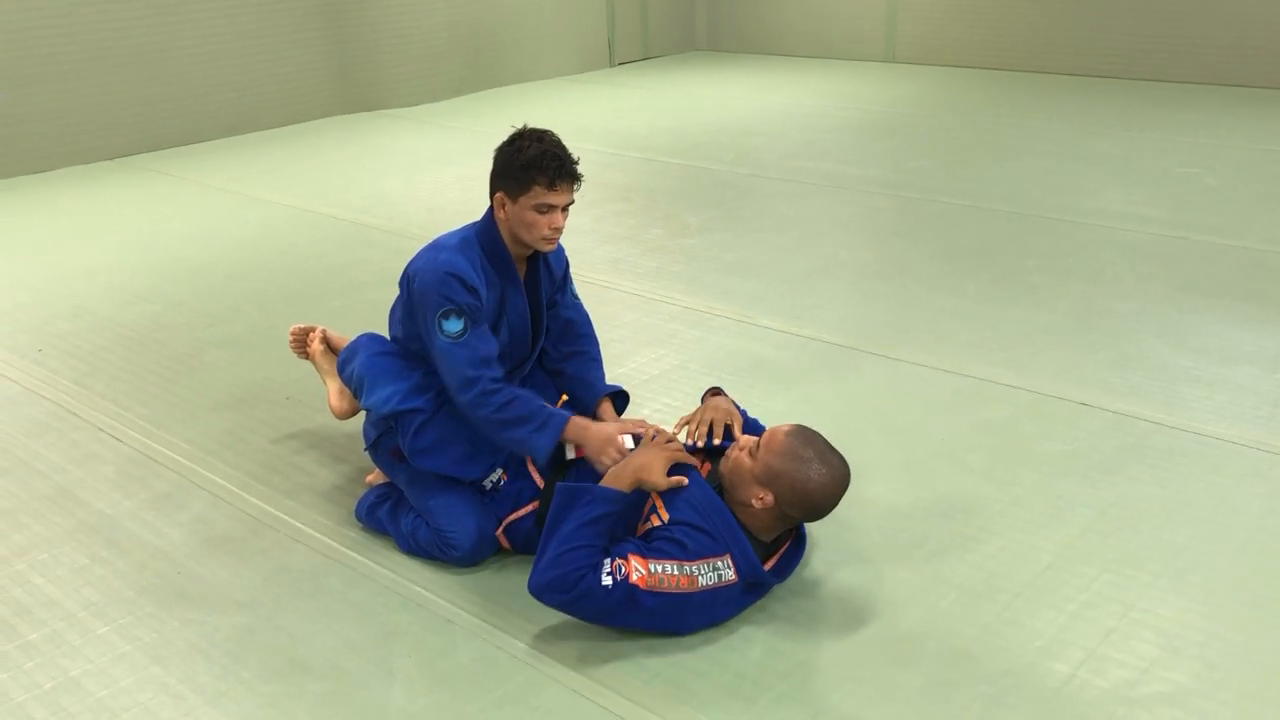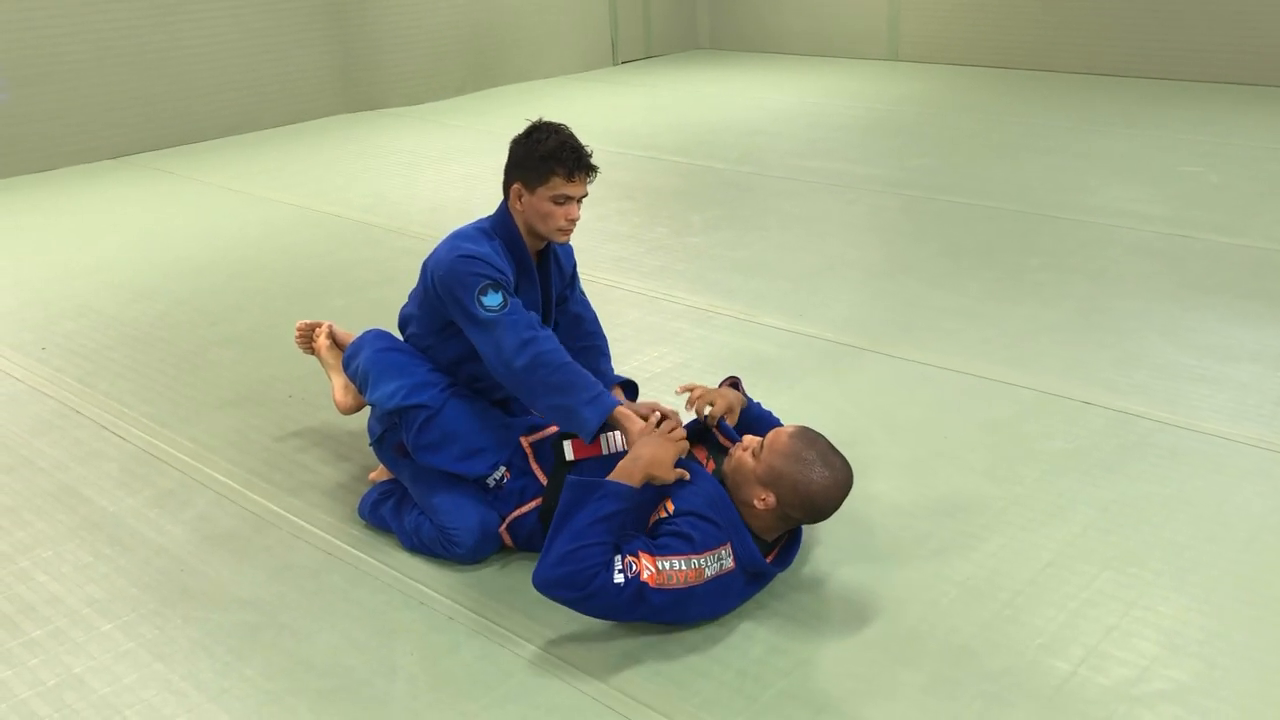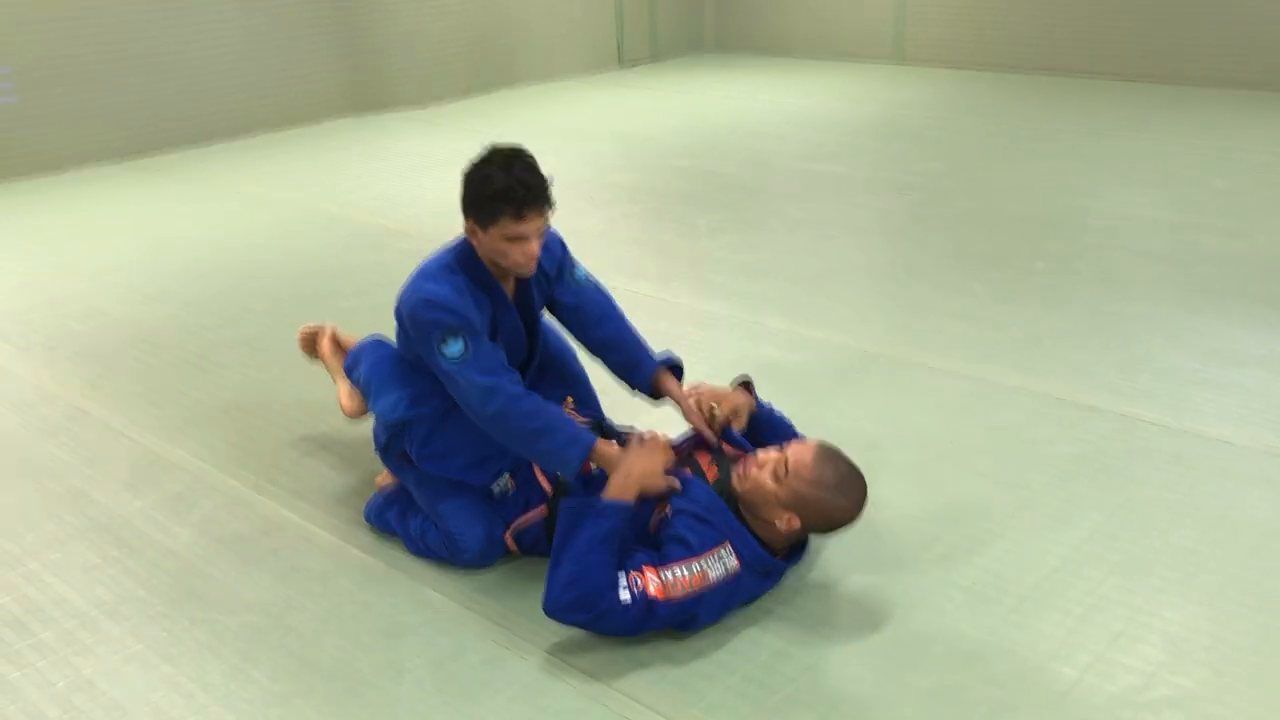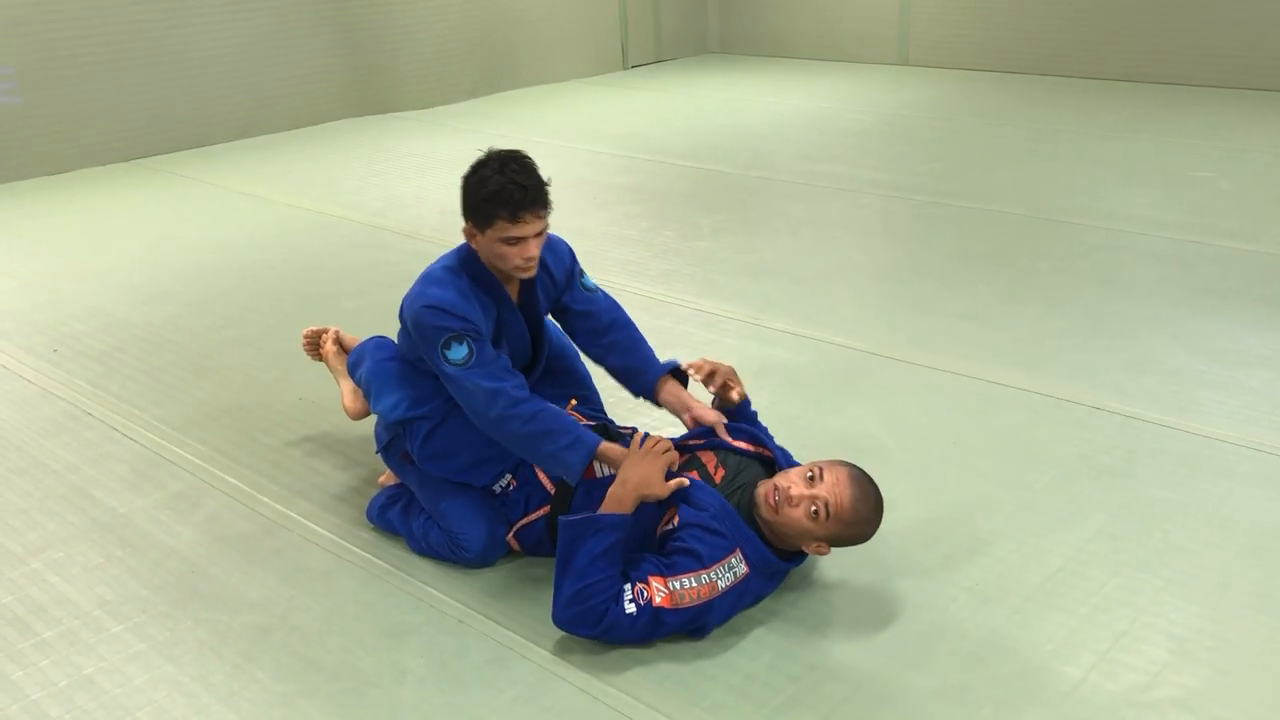
dt=0.5s
person 1, frame 1
left shoulder: (696, 558)
right shoulder: (772, 521)
left elbow: (560, 582)
right elbow: (748, 444)
left wrist: (620, 478)
right wrist: (723, 404)
left hip: (523, 492)
left ankle: (357, 365)
person 1, frame 2
left shoulder: (705, 554)
right shoulder: (775, 517)
left elbow: (569, 577)
right elbow: (768, 435)
left wrist: (633, 470)
right wrist: (734, 399)
left hip: (521, 486)
left knee: (412, 400)
left ankle: (357, 359)
person 1, frame 3
left shoulder: (710, 558)
right shoulder: (775, 460)
left elbow: (578, 600)
right elbow: (778, 431)
left wrist: (623, 485)
right wrist: (745, 402)
left hip: (530, 492)
left ankle: (364, 363)
right ankle: (366, 368)
person 1, frame 4
left shoulder: (721, 563)
right shoulder: (771, 465)
left elbow: (587, 611)
right elbow: (745, 434)
left wrist: (623, 494)
right wrist: (734, 394)
left hip: (531, 494)
right hip: (584, 434)
right ankle: (367, 368)
person 2, frame 1
left shoulder: (545, 256)
right shoulder: (447, 273)
left elbow: (573, 346)
right elbow: (479, 390)
left wrist: (605, 416)
right wrist: (579, 431)
right hip: (428, 416)
right knee: (466, 538)
person 2, frame 2
left shoulder: (555, 252)
right shoulder: (466, 262)
left elbow: (579, 335)
right elbow: (527, 358)
left wrist: (618, 402)
right wrist: (620, 418)
left hip: (502, 396)
person 2, frame 3
left shoulder: (543, 249)
right shoulder: (433, 300)
left elbow: (599, 322)
right elbow: (501, 404)
left wrist: (676, 391)
right wrist: (606, 456)
right hip: (438, 424)
right knee: (475, 545)
right ankle: (413, 481)
person 2, frame 4
left shoulder: (550, 256)
right shoulder: (437, 306)
left elbow: (606, 329)
right elbow: (505, 409)
left wrist: (679, 400)
right wrist: (612, 457)
right hip: (438, 424)
right knee: (478, 542)
right ankle: (414, 477)
